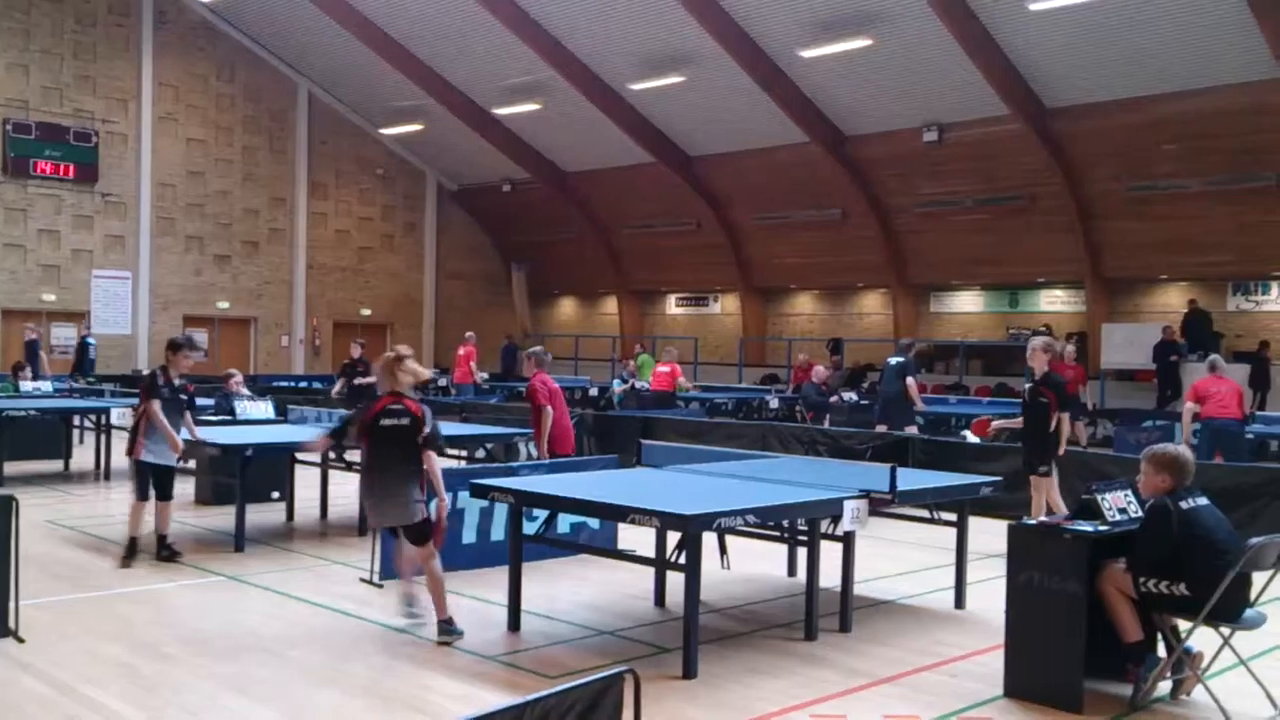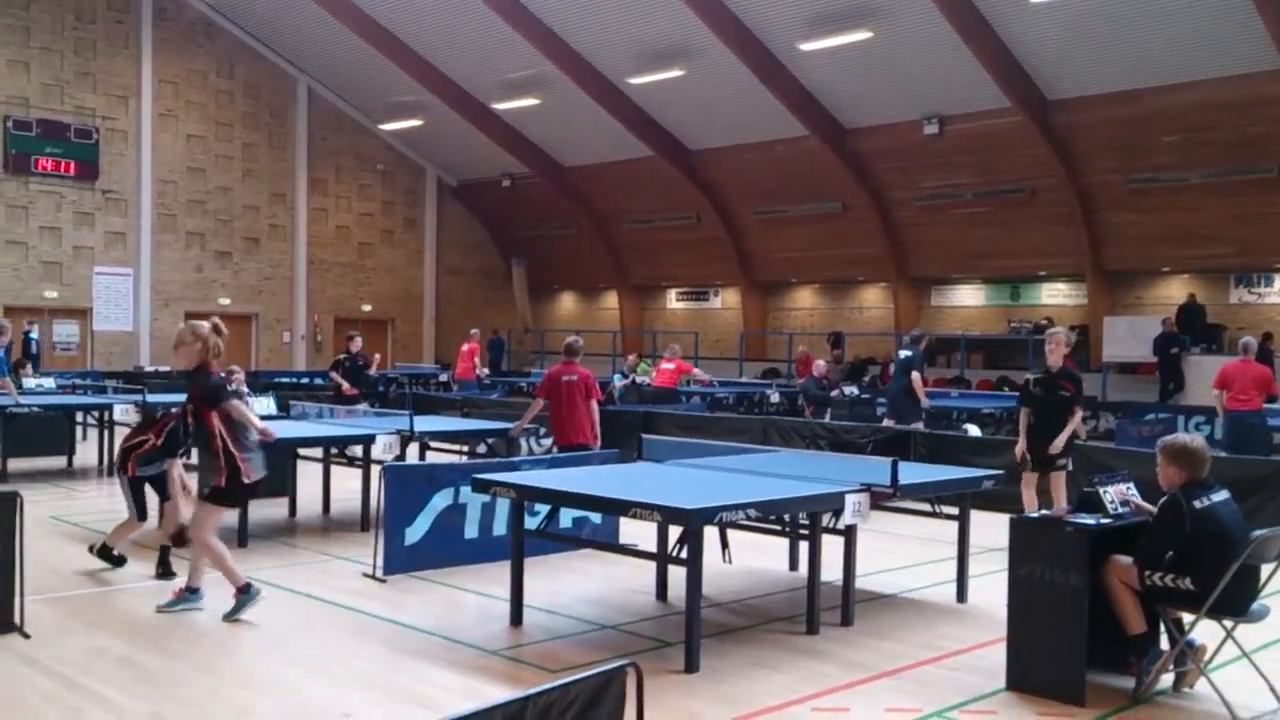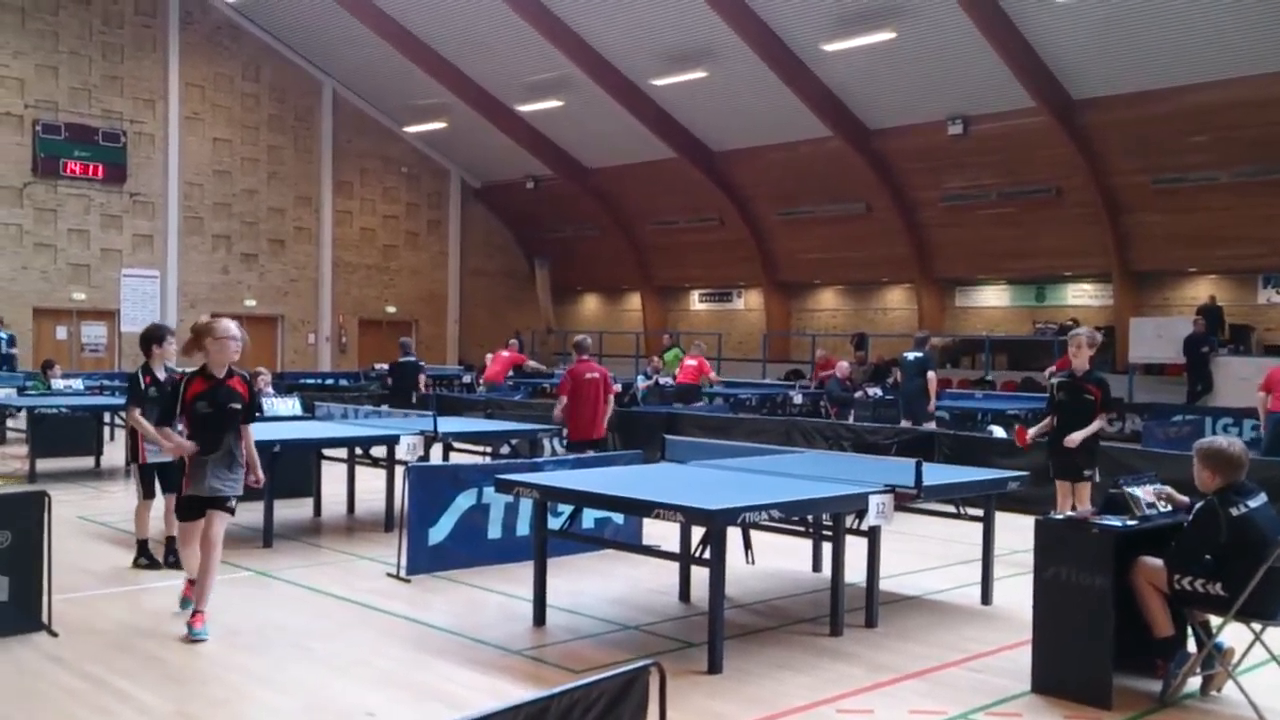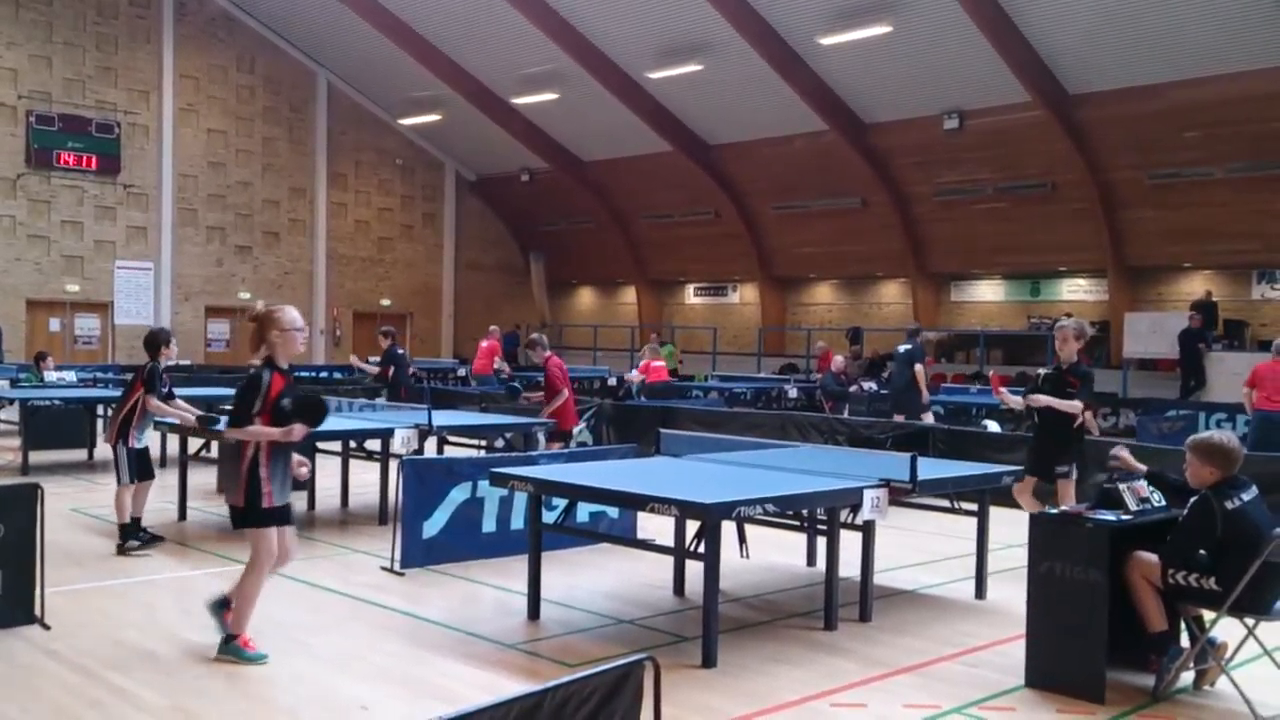
dt=0.7s
person 1, frame 1
left shoulder: (368, 411)
right shoulder: (420, 412)
left elbow: (331, 439)
right elbow: (429, 457)
left wrist: (315, 445)
right wrist: (442, 496)
left hip: (375, 499)
right hip: (407, 497)
left knee: (405, 542)
right knee: (428, 556)
left ankle: (409, 597)
right ankle: (444, 622)
person 1, frame 2
left shoulder: (203, 379)
right shoulder: (205, 378)
left elbow: (232, 404)
left wrist: (256, 426)
left hip: (233, 467)
right hip: (225, 465)
left knee: (202, 533)
right knee: (198, 528)
left ankle: (245, 589)
right ankle: (191, 591)
person 1, frame 3
left shoulder: (243, 384)
right shoulder: (188, 384)
right elbow: (164, 425)
left wrist: (255, 465)
right wrist: (177, 444)
left hip: (228, 473)
right hip: (193, 472)
left knee: (212, 539)
right knee: (188, 539)
left ankle: (198, 614)
right ankle: (192, 581)
person 1, frame 4
left shoulder: (285, 377)
right shoulder: (260, 378)
right elbow: (234, 429)
left wrist: (290, 456)
right wrist: (282, 434)
left hip: (276, 480)
right hip: (255, 479)
left knee: (284, 553)
right knee: (265, 556)
left ankle: (226, 602)
right ankle: (233, 639)
person 2, frame 1
left shoulder: (1161, 507)
right shoulder: (1198, 501)
left elbow: (1139, 564)
left wrist: (1124, 564)
right wrist: (1130, 563)
left hip: (1207, 596)
right hip: (1233, 595)
left knee: (1109, 577)
right knee: (1151, 581)
left ankle: (1144, 663)
right ankle: (1179, 656)
person 2, frame 2
left shoulder: (1176, 502)
right shoulder: (1218, 492)
left elbow: (1145, 558)
right wrist: (1151, 511)
left hip: (1213, 591)
right hip: (1240, 589)
left knee: (1113, 567)
right knee: (1161, 570)
left ankle: (1148, 655)
right ankle: (1183, 648)
person 2, frame 3
left shoulder: (1212, 509)
right shoulder: (1254, 494)
left elbow: (1176, 561)
right wrist: (1182, 502)
left hip: (1243, 596)
left knee: (1142, 569)
right knee: (1186, 577)
left ankle: (1175, 658)
right ankle: (1210, 651)
person 2, frame 4
left shoulder: (1207, 504)
right shoulder: (1244, 487)
left elbow: (1170, 555)
right elbow: (1181, 489)
right wrist: (1138, 468)
left hip: (1238, 591)
left knee: (1136, 563)
right knee: (1179, 570)
left ankle: (1168, 654)
right ankle: (1203, 645)
person 3, frame 1
left shoulder: (186, 387)
right shoulder: (155, 378)
right elbow: (154, 410)
left wrist: (196, 437)
right wrist: (173, 437)
left hip: (166, 450)
right hip: (144, 447)
left knee: (165, 500)
right knee: (141, 498)
left ankle: (162, 545)
right ankle: (131, 547)
person 3, frame 2
left shoulder: (182, 421)
right shoulder: (175, 426)
right elbow: (172, 471)
left hip: (157, 461)
right hip: (133, 463)
left knee: (172, 505)
right knee: (139, 518)
left ankle: (164, 560)
right ankle: (102, 549)
person 3, frame 3
left shoulder: (175, 378)
right shoulder: (139, 378)
right elbow: (133, 417)
right wrist: (160, 440)
left hip: (169, 450)
right hip: (145, 450)
left knee: (173, 497)
right knee: (146, 500)
left ankle: (171, 550)
right ankle: (142, 552)
person 3, frame 4
left shoulder: (161, 375)
right shoulder: (152, 370)
left elbow: (174, 402)
right elbow: (151, 404)
left wrist: (201, 415)
right wrist: (182, 417)
left hip: (137, 435)
right hip: (124, 433)
left knee: (146, 480)
right knee: (127, 484)
left ankle: (135, 528)
right ankle: (125, 538)
person 4, frame 1
left shoulder: (1056, 384)
right shoulder: (1029, 386)
left elbow: (1064, 417)
left wrist: (1061, 446)
right wrist: (1001, 423)
left hip: (1047, 446)
right hip: (1030, 445)
left knee: (1050, 492)
right knee: (1036, 491)
person 4, frame 2
left shoulder: (1073, 378)
right shoulder: (1033, 378)
left elbow: (1078, 412)
right elbow: (1025, 410)
left wrist: (1063, 437)
right wrist: (1021, 439)
left hip: (1059, 443)
right hip: (1035, 439)
left knee: (1058, 488)
right knee: (1027, 486)
person 4, frame 3
left shoulder: (1099, 382)
right shoulder: (1058, 381)
left elbow: (1102, 418)
left wrist: (1082, 434)
right wrist: (1035, 430)
left hip: (1085, 448)
right hip: (1059, 446)
left knee: (1082, 499)
right knee: (1064, 498)
person 4, frame 4
left shoulder: (1085, 376)
right shoulder: (1044, 375)
left elbow: (1079, 406)
right elbow: (1024, 403)
left wrist: (1049, 400)
right wrist: (1007, 397)
left hip: (1066, 434)
right hip: (1041, 439)
left knee: (1066, 500)
right knee: (1020, 491)
